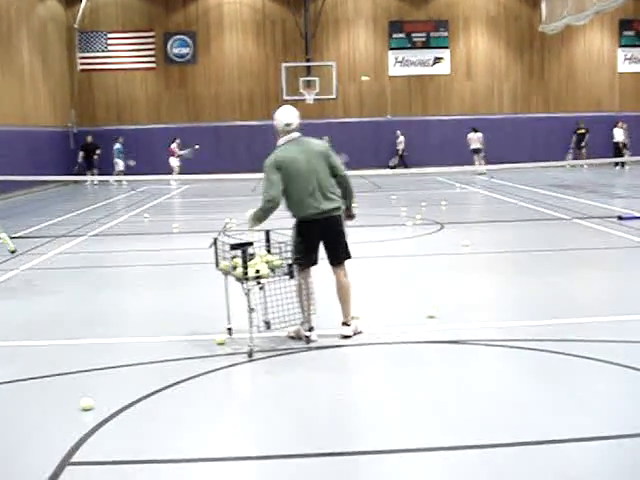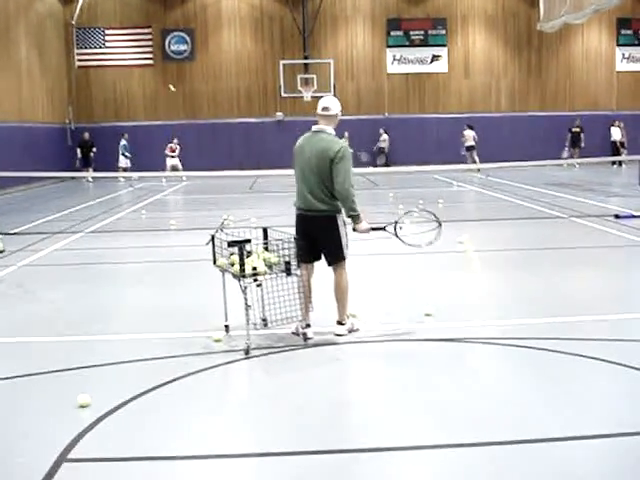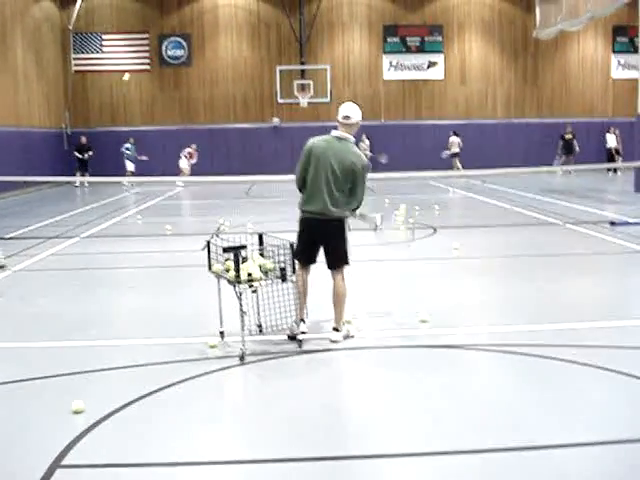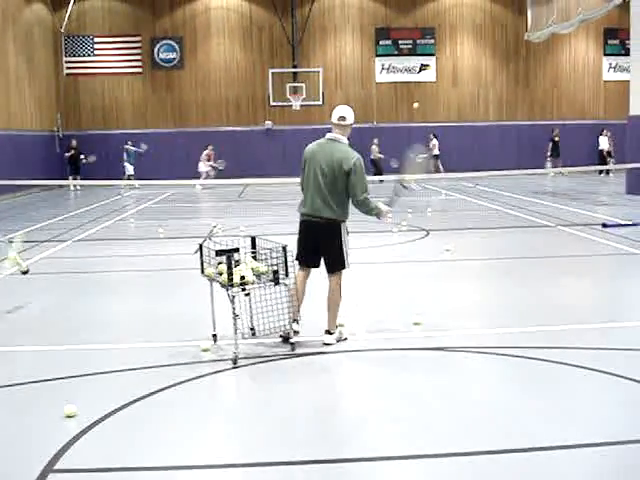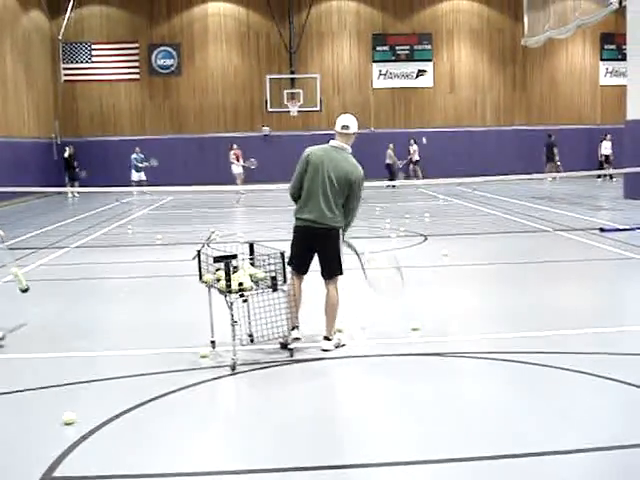
dt=0.4s
person 1, frame 1
left shoulder: (275, 159)
right shoulder: (319, 145)
left elbow: (272, 200)
right elbow: (343, 177)
left wrist: (256, 217)
right wrist: (349, 207)
left hip: (306, 221)
right hip: (333, 215)
left knee: (303, 272)
right knee: (340, 269)
left ankle: (306, 327)
right ankle: (348, 323)
person 1, frame 2
left shoulder: (300, 143)
right shoulder: (339, 147)
right elbow: (343, 189)
right wrist: (356, 218)
left hip: (303, 215)
right hip: (328, 216)
left knee: (305, 269)
right knee: (339, 268)
left ankle: (305, 323)
right ankle: (343, 321)
person 1, frame 3
left shoulder: (313, 144)
right shoulder: (359, 159)
left elbow: (299, 180)
right elbow: (355, 197)
right wrist: (350, 208)
left hip: (309, 217)
right hip: (335, 221)
left knee: (303, 269)
right knee: (338, 274)
left ankle: (300, 321)
right ankle: (338, 328)
person 1, frame 4
left shoulder: (311, 149)
right shoulder: (352, 158)
right elbow: (360, 199)
right wrist: (378, 210)
left hip: (307, 219)
right hip: (333, 223)
left knee: (303, 269)
right knee: (335, 276)
left ankle: (294, 320)
right ankle: (331, 331)
person 1, frame 5
left shoulder: (311, 153)
right shoulder: (355, 169)
left elbow: (293, 190)
right elbow: (350, 210)
right wrist: (342, 230)
left hip: (303, 225)
right hip: (330, 229)
left knee: (297, 276)
right knee: (331, 283)
left ankle: (294, 327)
right ankle: (329, 337)
